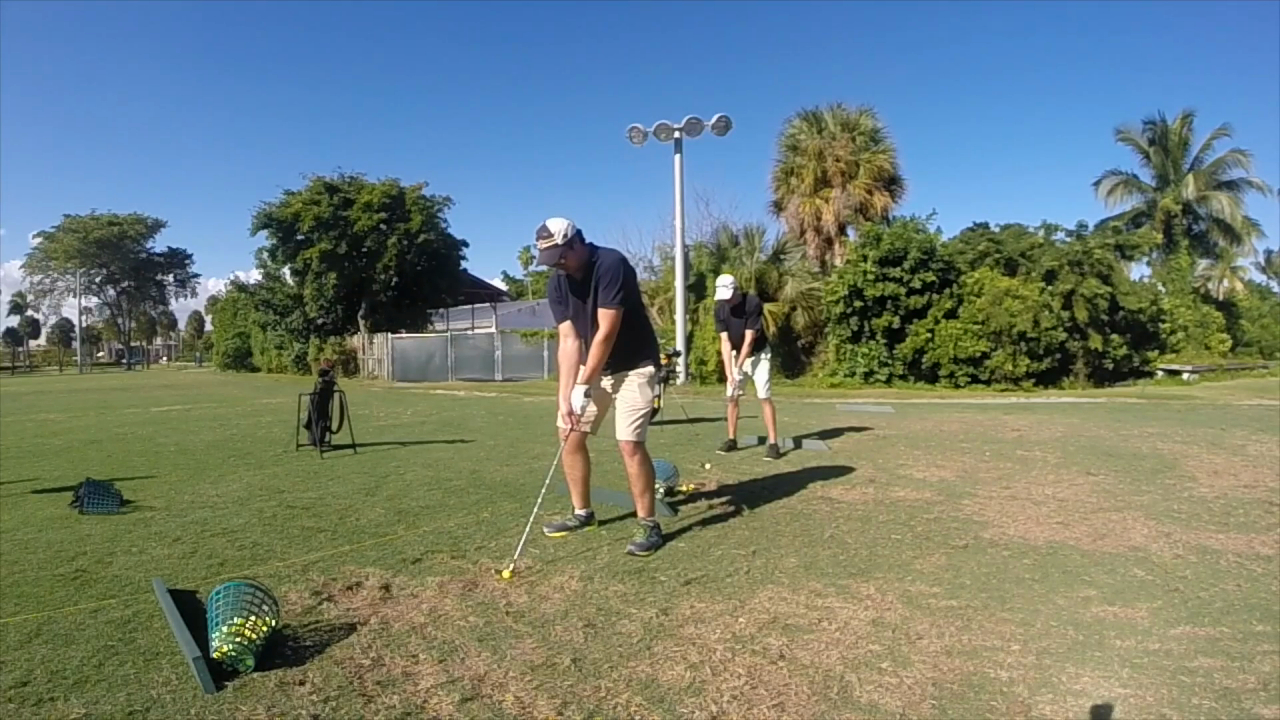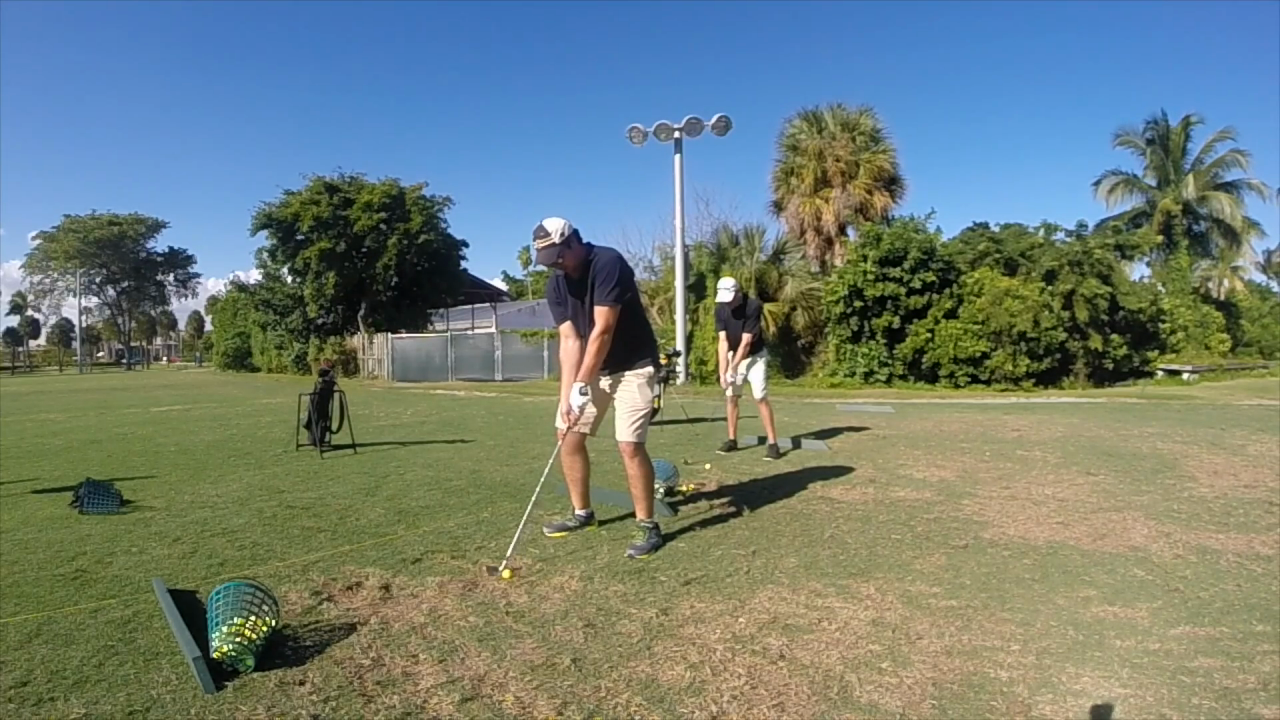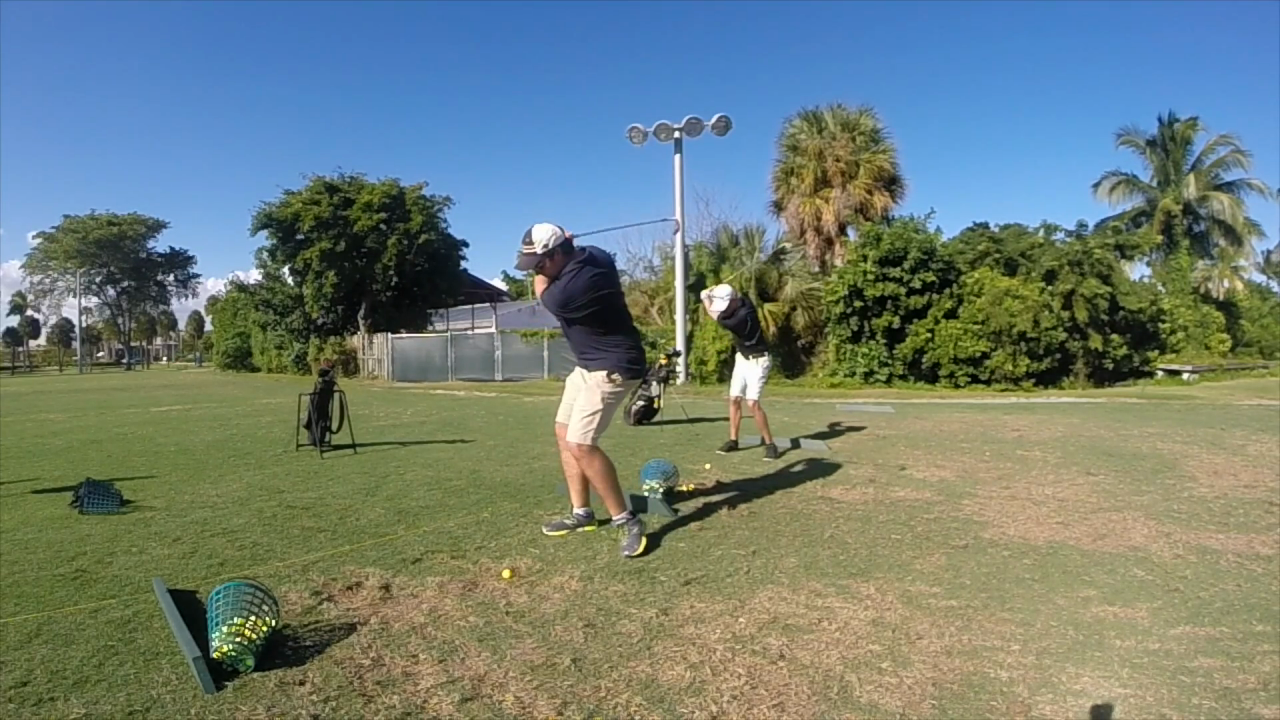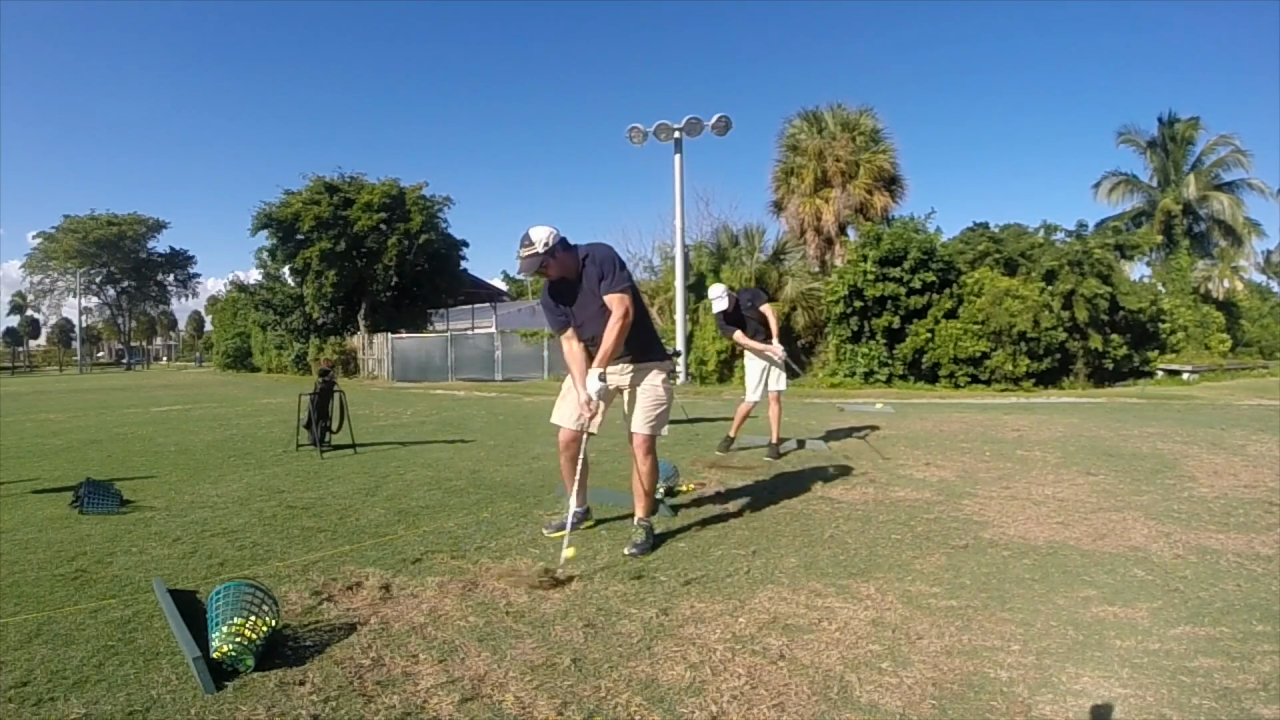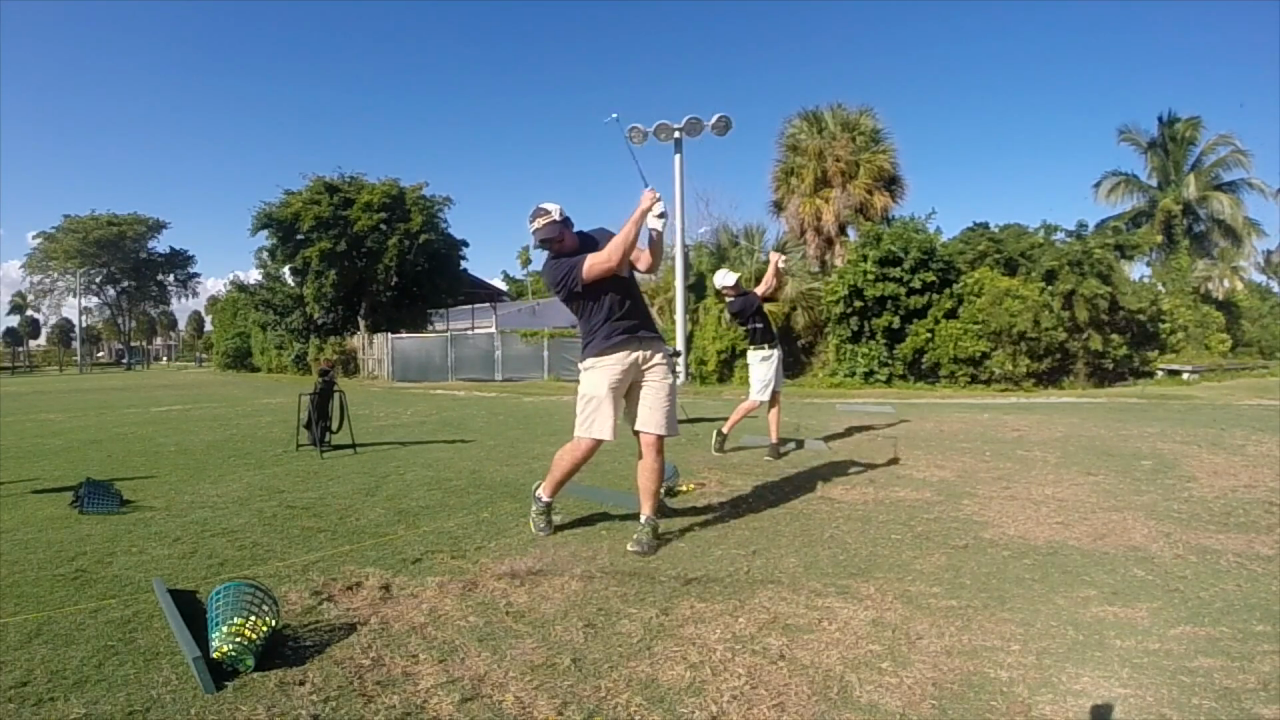
dt=1s
person 1, frame 1
left shoulder: (612, 265)
right shoulder: (558, 283)
left elbow: (606, 333)
right elbow: (569, 340)
left wrist: (583, 387)
right wrist: (564, 395)
left hip: (634, 366)
right hip: (592, 365)
left knee: (629, 443)
right knee: (570, 436)
left ankle: (649, 526)
right ankle: (582, 513)
person 1, frame 2
left shoulder: (608, 263)
right shoulder: (557, 283)
left elbow: (602, 331)
right elbow: (570, 340)
left wrist: (581, 387)
right wrist: (566, 394)
left hip: (633, 366)
right hip: (591, 365)
left knee: (630, 445)
right knee: (569, 436)
left ankle: (648, 526)
right ankle: (582, 513)
person 1, frame 3
left shoulder: (567, 292)
right shoulder: (594, 256)
left elbow: (542, 292)
left wrist: (542, 275)
right wrist: (560, 240)
left hip: (610, 369)
right hip: (594, 364)
left knee: (580, 444)
right knee: (565, 434)
left ankle: (627, 521)
right ankle: (582, 513)
person 1, frame 4
left shoulder: (601, 257)
right shoulder: (550, 294)
left elbow: (621, 314)
right elbow: (572, 343)
left wrist: (598, 369)
right wrist: (582, 386)
left hip: (644, 363)
right hip: (592, 364)
left knee: (642, 442)
right knee: (568, 438)
left ankle: (643, 524)
right ankle: (579, 511)
person 1, frame 5
left shoulder: (599, 236)
right shoulder: (556, 268)
left elbow: (646, 264)
right elbow: (612, 261)
left wrist: (655, 229)
right wrist: (641, 210)
left hip: (651, 350)
right hip: (605, 358)
left knee: (652, 441)
right knee: (587, 443)
left ankle: (648, 522)
right ankle: (543, 497)
person 2, frame 1
left shoulder: (753, 304)
right shoulder: (720, 309)
left elbow: (749, 339)
right elbow: (725, 342)
left wrist: (739, 367)
right wrist: (729, 372)
left hip: (758, 355)
right hip: (736, 354)
left knee: (764, 397)
right knee: (732, 397)
left ankle: (773, 443)
right ankle: (732, 439)
person 2, frame 2
left shoulder: (753, 307)
right shoulder: (720, 310)
left elbow: (746, 342)
right elbow: (723, 342)
left wrist: (733, 369)
right wrist: (722, 371)
left hip: (755, 356)
right hip: (734, 356)
left knee: (760, 398)
right knee: (731, 397)
left ankle: (772, 443)
right ankle: (732, 439)
person 2, frame 3
left shoulder: (740, 319)
right shoulder: (743, 301)
left elbow: (717, 317)
right elbow: (718, 312)
left wrist: (705, 298)
right wrist: (711, 296)
left hip: (757, 361)
right hip: (742, 359)
left knee: (752, 403)
right knee: (734, 399)
left ankle: (769, 444)
right ankle: (733, 440)
person 2, frame 4
left shoulder: (749, 294)
right shoulder: (721, 318)
left elbow: (770, 312)
right elbow: (743, 341)
left wrist: (775, 340)
right wrist: (768, 349)
left hip: (774, 349)
right hip: (754, 355)
left knee: (774, 396)
right knee: (751, 401)
left ankle: (774, 443)
right ankle: (730, 436)
person 2, frame 5
left shoulder: (742, 295)
right shoulder: (736, 305)
left elbow: (771, 287)
right elbow: (765, 285)
left wrist: (777, 266)
right wrist: (773, 261)
left hip: (773, 350)
right hip: (760, 355)
left knee: (774, 398)
right knee: (755, 400)
left ankle: (774, 443)
right ankle: (723, 432)
